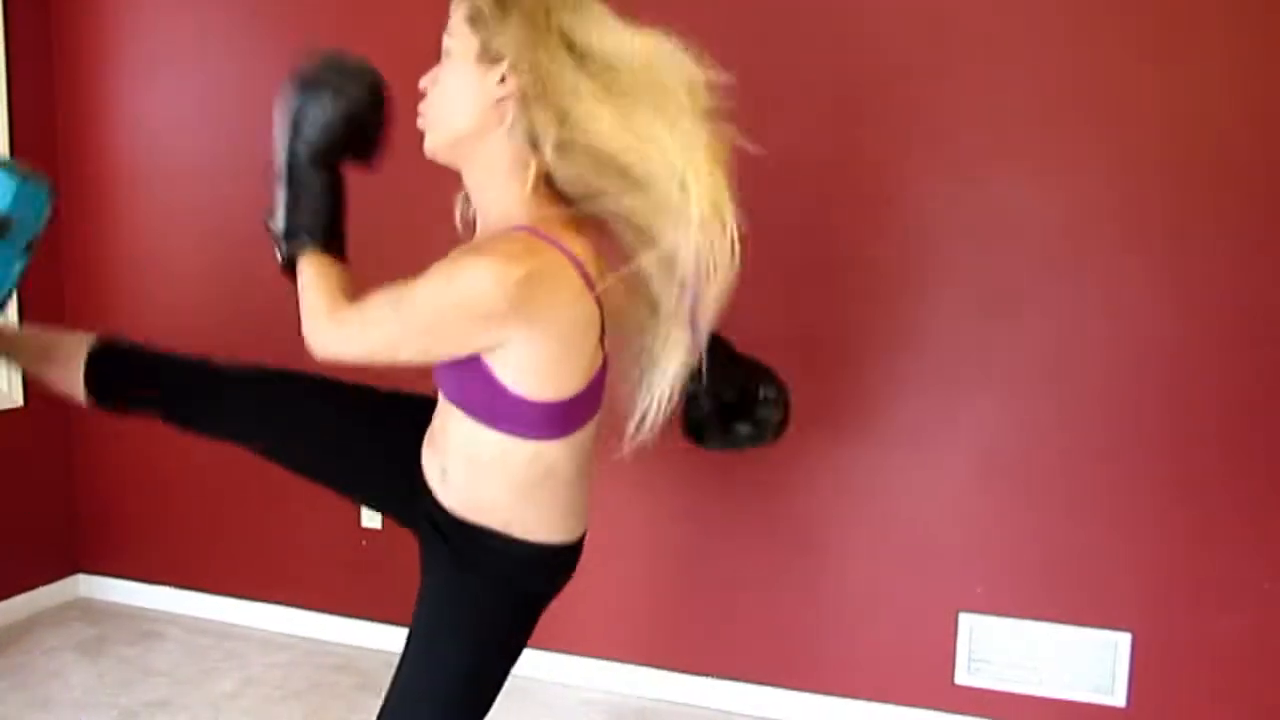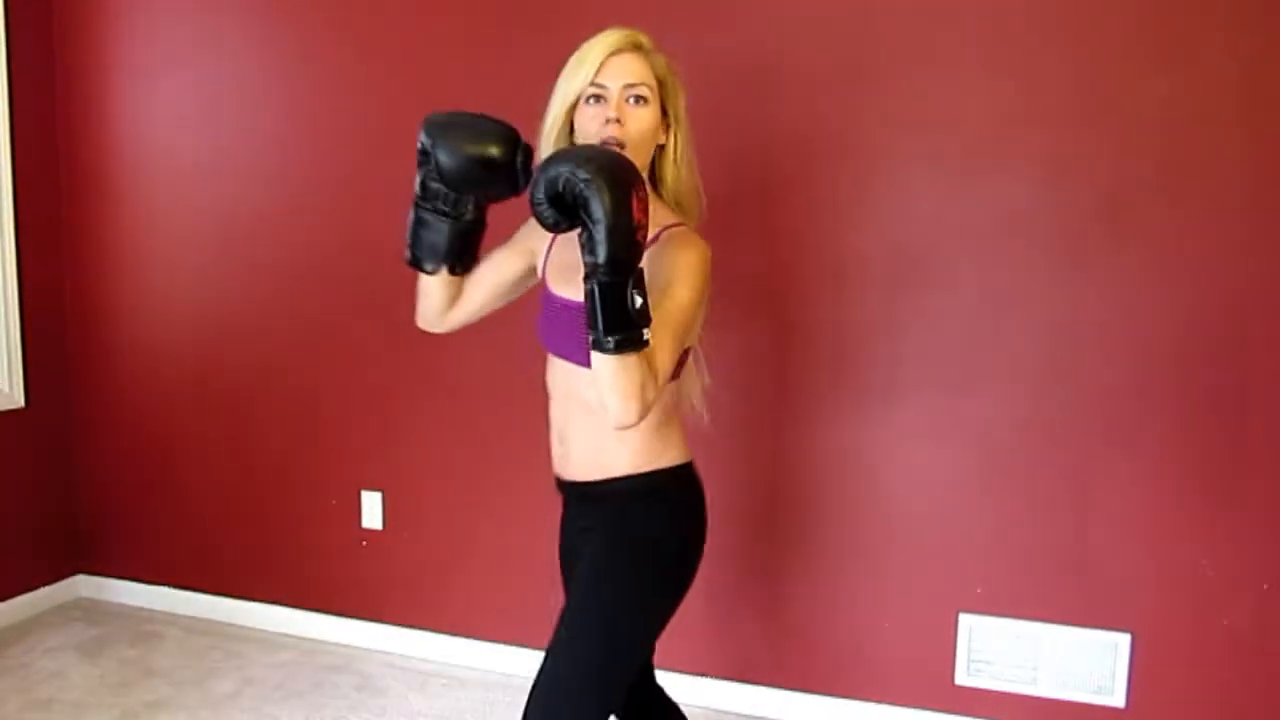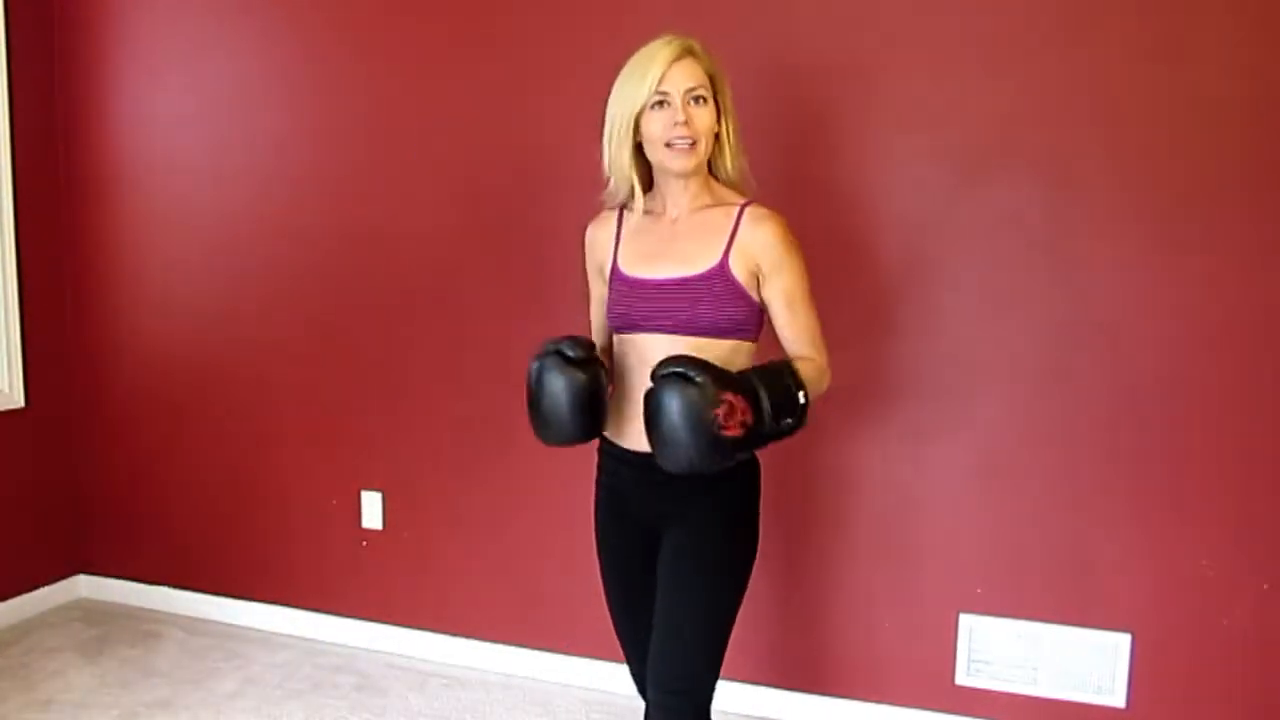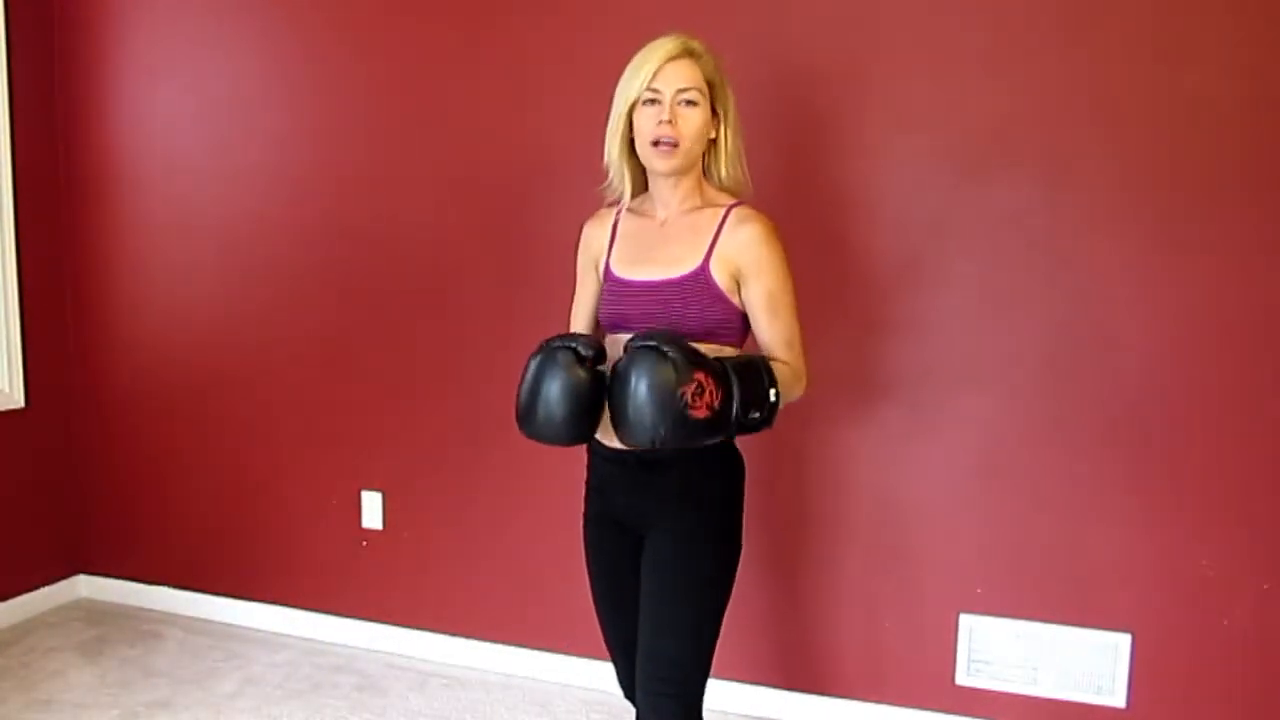
dt=0.7s
person 1, frame 1
left shoulder: (515, 270)
right shoulder: (522, 220)
left elbow: (335, 331)
left wrist: (311, 179)
left hip: (497, 557)
right hip: (438, 472)
right knee: (211, 391)
person 1, frame 2
left shoulder: (678, 250)
right shoulder: (553, 232)
left elbow: (627, 404)
right elbow: (438, 312)
left wrist: (613, 263)
right wrist: (448, 201)
left hip: (649, 513)
right hip: (587, 509)
person 1, frame 3
left shoulder: (757, 231)
right shoulder: (607, 231)
left elbow: (814, 369)
left wrist: (747, 403)
right wrist: (571, 373)
left hip: (713, 488)
right hip: (622, 481)
person 1, frame 4
left shoulder: (744, 233)
right shoulder: (603, 228)
left elbow: (790, 373)
left wrist: (716, 391)
right wrist: (567, 371)
left hip: (698, 484)
right hip: (610, 480)
